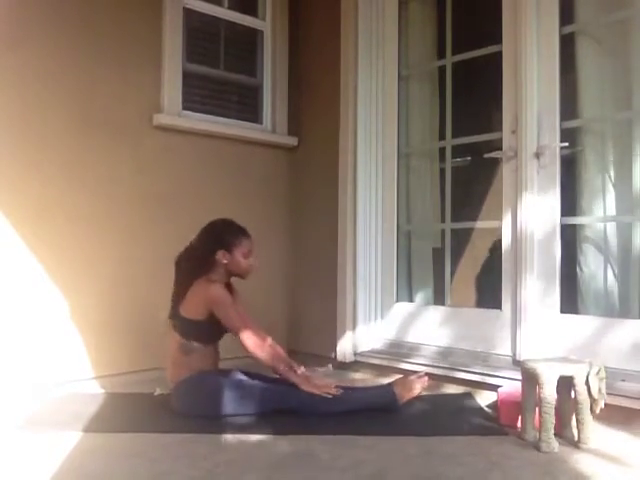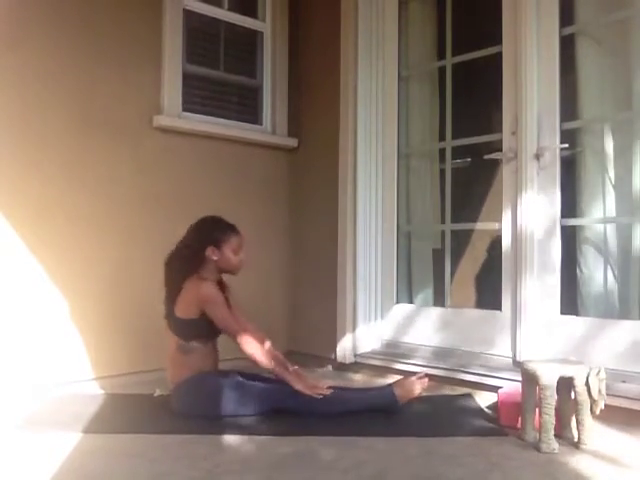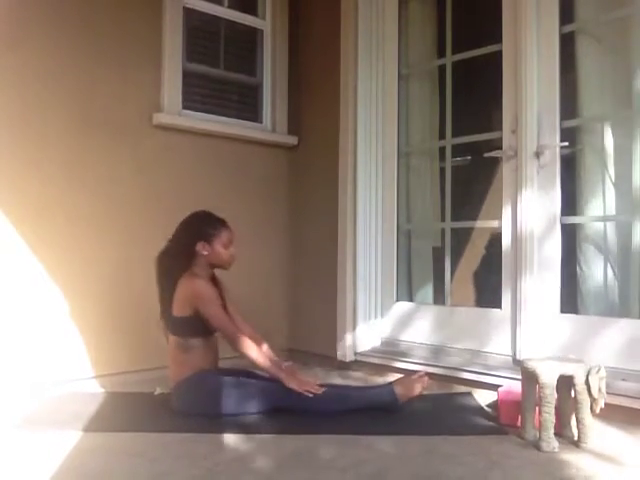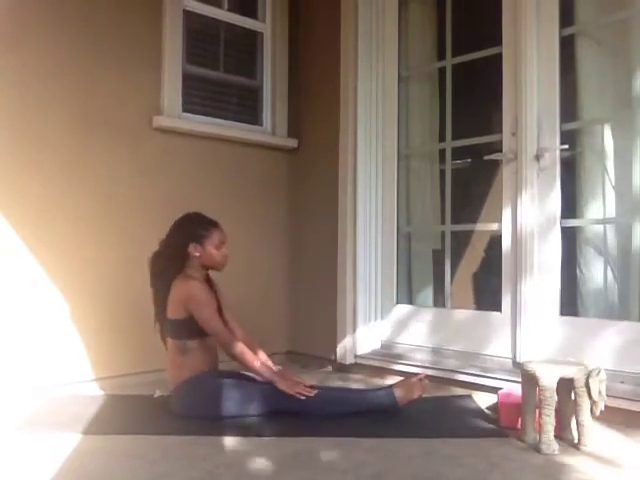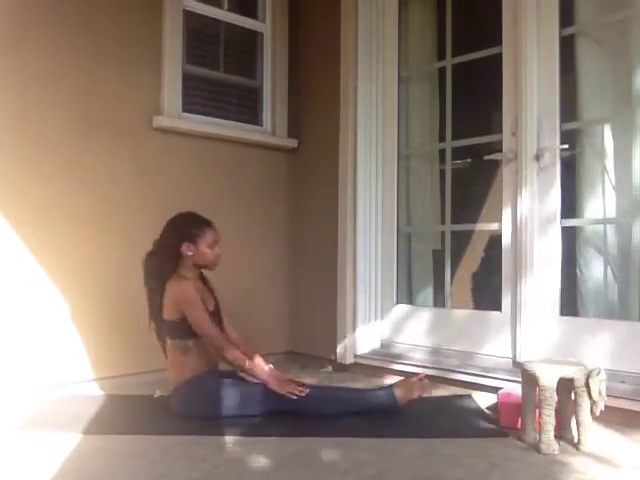
dt=0.1s
person 1, frame 1
left shoulder: (221, 288)
right shoulder: (211, 291)
left elbow: (259, 336)
right elbow: (255, 346)
left wrist: (299, 371)
right wrist: (299, 380)
left hip: (207, 381)
right hip: (193, 391)
left knee: (286, 387)
right knee: (287, 396)
left ankle: (386, 394)
right ankle: (390, 396)
person 1, frame 2
left shoulder: (215, 285)
right shoulder: (203, 289)
left elbow: (251, 331)
right elbow: (245, 341)
left wrist: (289, 369)
right wrist: (291, 378)
left hip: (208, 382)
right hip: (193, 392)
left knee: (284, 388)
right knee: (286, 397)
left ankle: (387, 394)
right ankle: (390, 397)
person 1, frame 3
left shoulder: (209, 282)
right shoulder: (196, 286)
left elbow: (245, 330)
right elbow: (238, 340)
left wrist: (282, 366)
right wrist: (283, 375)
left hip: (208, 380)
right hip: (194, 390)
left knee: (285, 387)
right knee: (286, 395)
left ankle: (387, 393)
right ankle: (391, 395)
person 1, frame 4
left shoulder: (204, 283)
right shoulder: (189, 288)
left elbow: (237, 333)
right elbow: (229, 342)
left wrist: (274, 370)
right wrist: (275, 377)
left hip: (208, 383)
right hip: (193, 393)
left knee: (292, 388)
right knee: (284, 397)
left ankle: (386, 395)
right ankle: (390, 398)
person 1, frame 5
left shoulder: (199, 283)
right shoulder: (182, 288)
left elbow: (231, 335)
right elbow: (220, 346)
left wrist: (268, 370)
right wrist: (266, 378)
left hip: (208, 383)
right hip: (194, 392)
left knee: (291, 388)
right knee: (283, 397)
left ankle: (386, 395)
right ankle: (389, 398)
